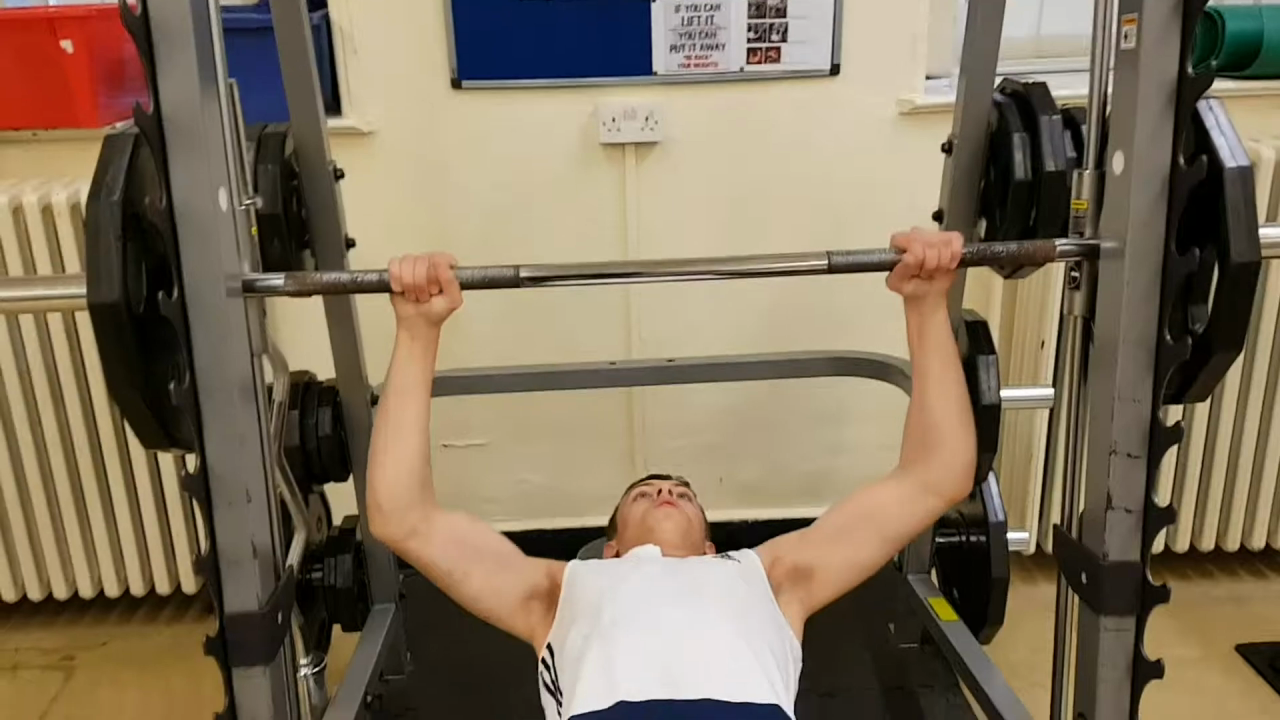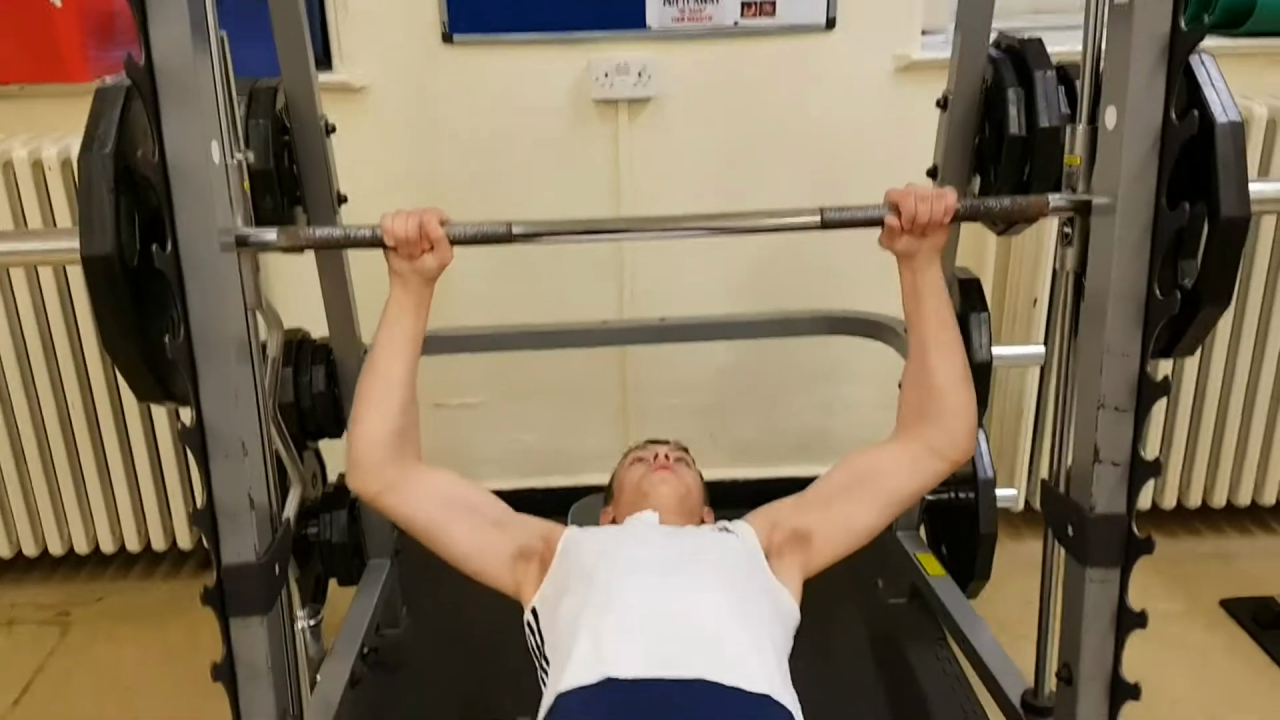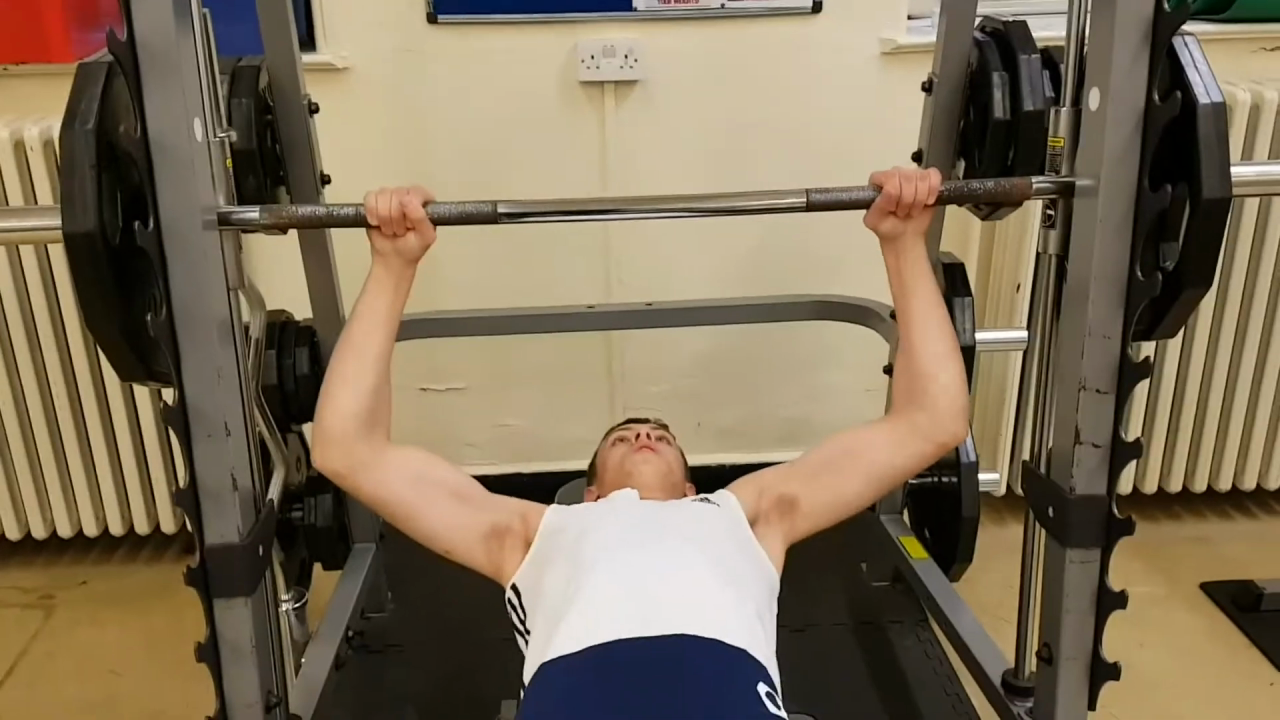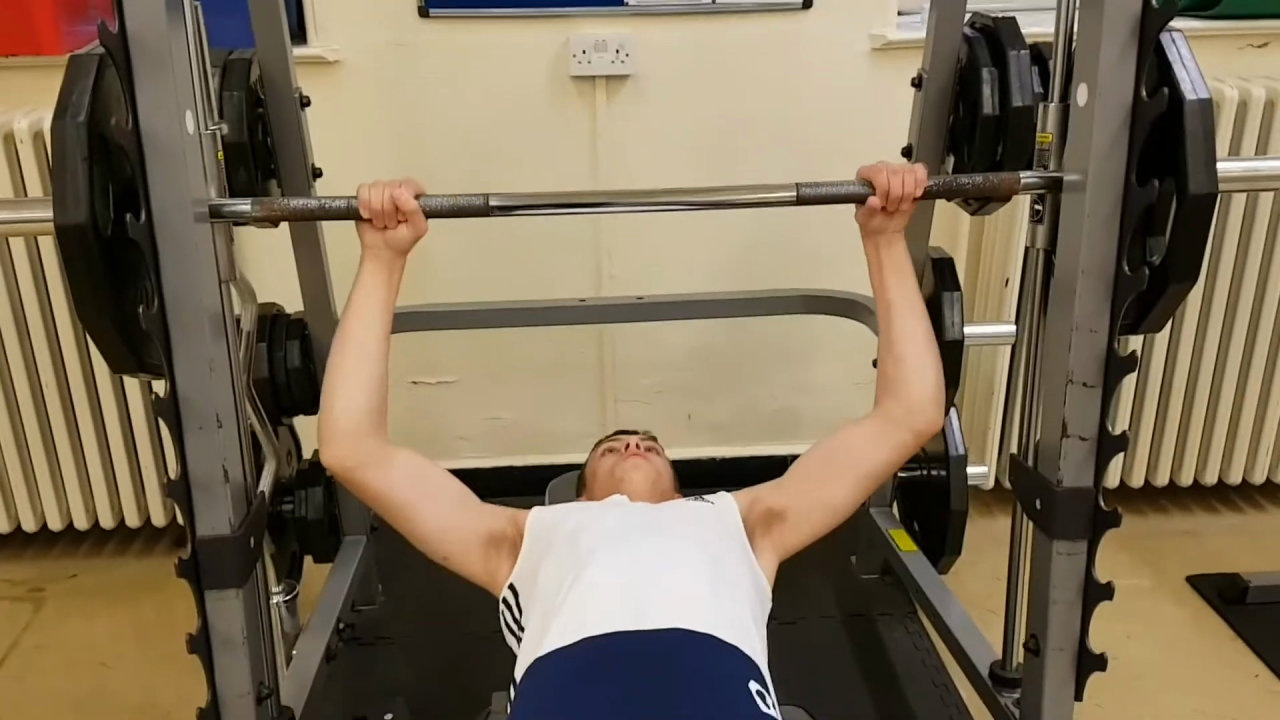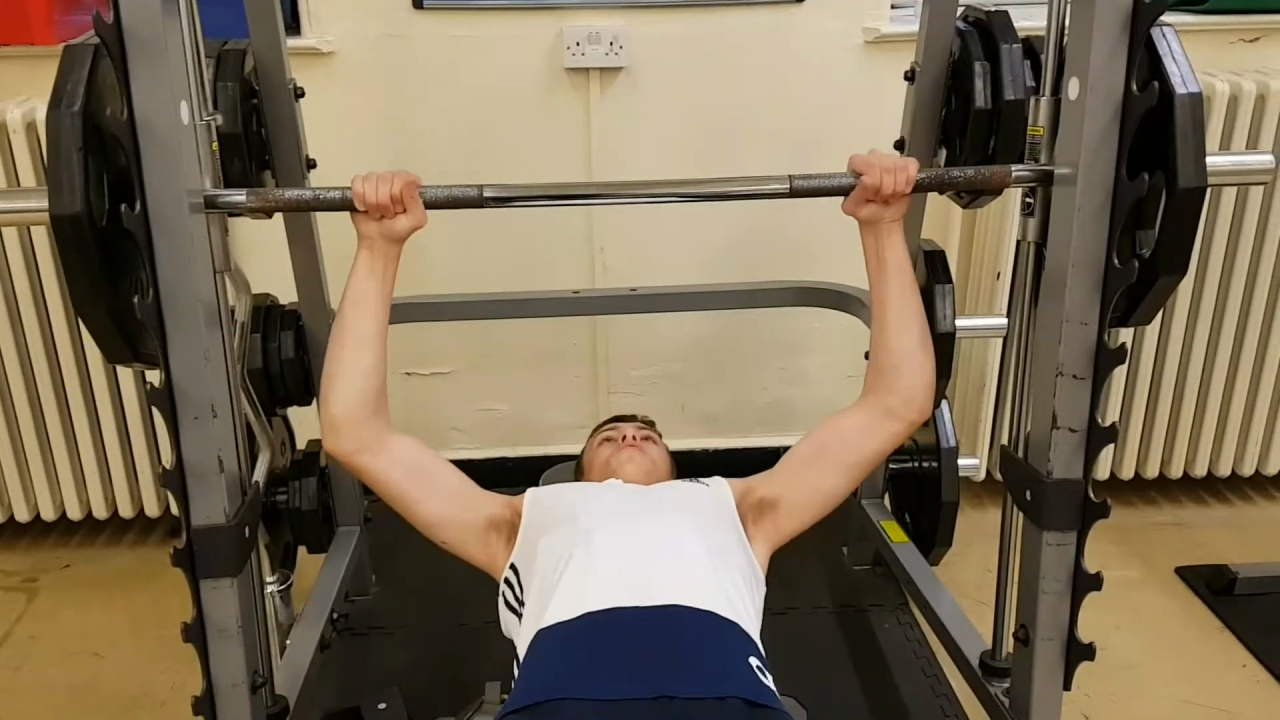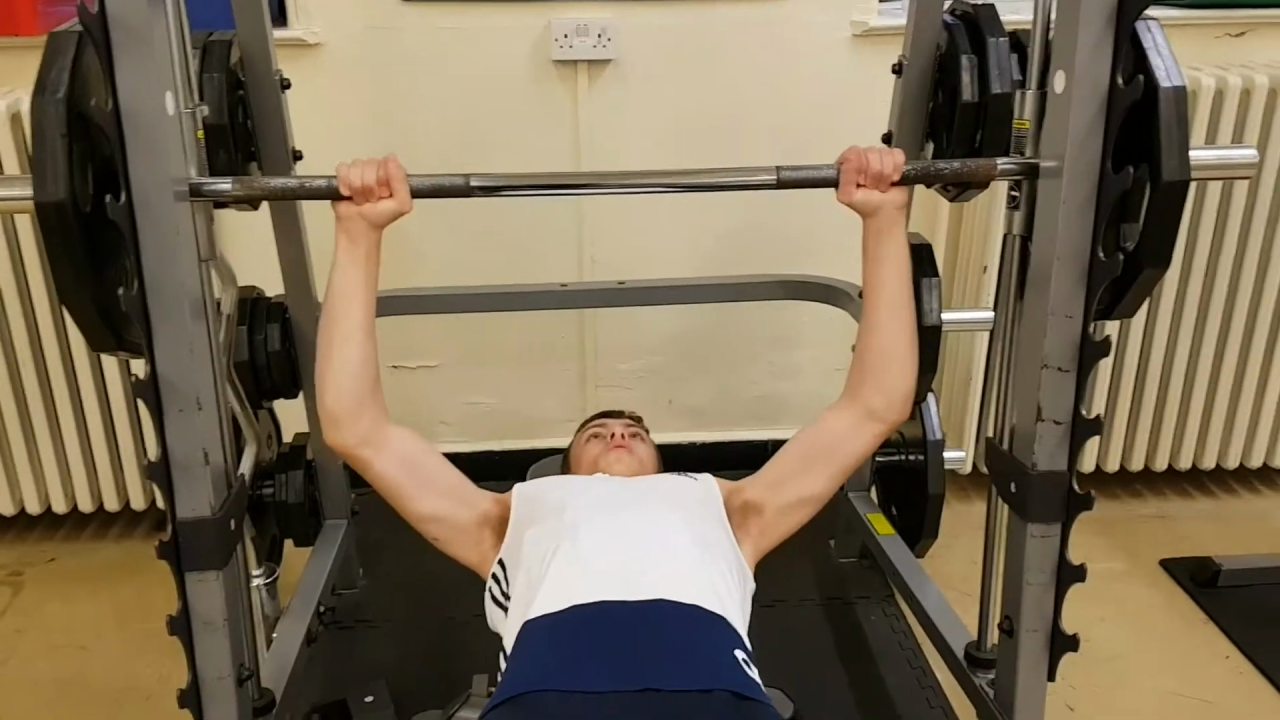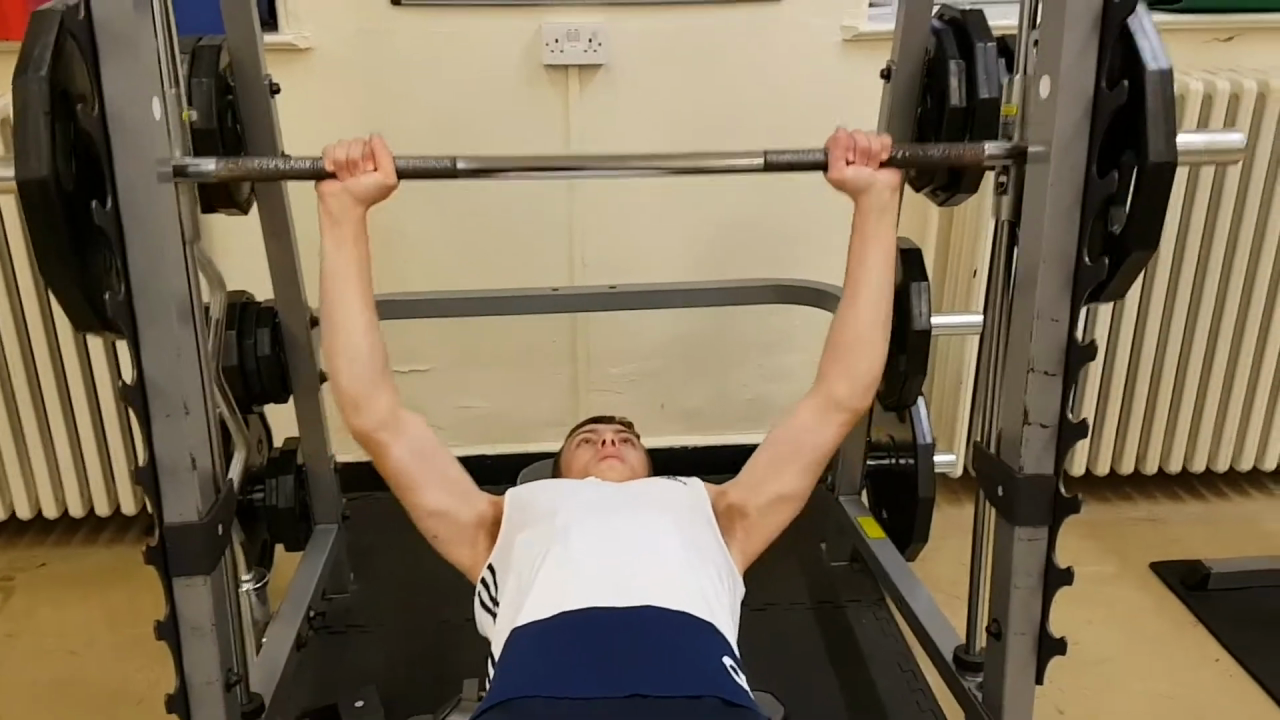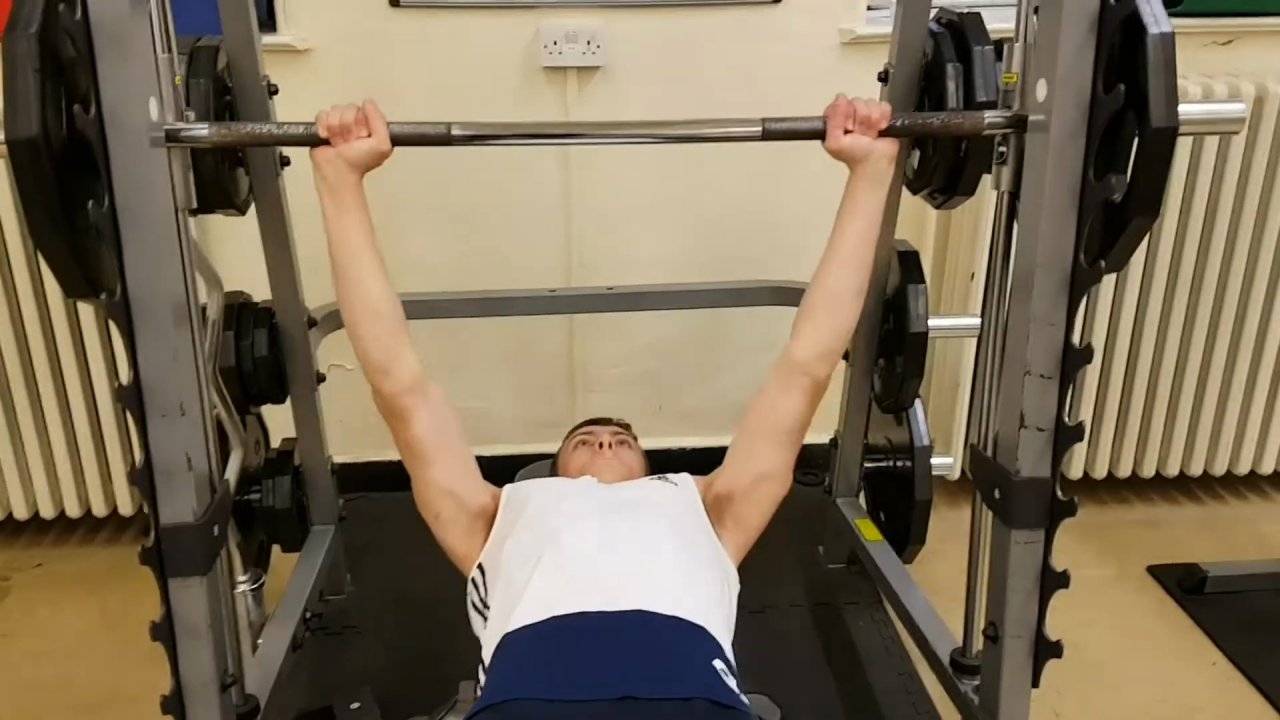
dt=0.3s
person 1, frame 1
left shoulder: (764, 576)
right shoulder: (566, 590)
left elbow: (935, 478)
right elbow: (402, 515)
left wrist: (927, 304)
right wrist: (418, 328)
person 1, frame 2
left shoulder: (762, 545)
right shoulder: (557, 554)
left elbow: (937, 442)
right elbow: (381, 469)
left wrist: (919, 262)
right wrist: (412, 285)
person 1, frame 3
left shoulder: (744, 513)
right shoulder: (538, 530)
left elbow: (933, 422)
right elbow: (346, 448)
left wrist: (904, 244)
right wrist: (393, 263)
person 1, frame 4
left shoulder: (736, 521)
right shoulder: (530, 535)
left elbow: (910, 415)
right elbow: (352, 447)
left wrist: (884, 239)
right wrist: (383, 256)
person 1, frame 5
left shoulder: (733, 507)
right shoulder: (528, 517)
left elbow: (896, 405)
right elbow: (355, 433)
left wrist: (884, 227)
right wrist: (379, 244)
person 1, frame 6
left shoulder: (718, 504)
right shoulder: (516, 513)
left elbow: (876, 405)
right elbow: (353, 426)
left wrist: (883, 217)
right wrist: (359, 231)
person 1, frame 7
left shoulder: (707, 510)
right shoulder: (510, 518)
left elbow: (842, 394)
right elbow: (371, 409)
left wrist: (875, 201)
right wrist: (344, 209)
person 1, frame 8
left shoulder: (701, 507)
right shoulder: (502, 516)
left elbow: (805, 366)
right elbow: (400, 381)
left wrist: (869, 169)
right wrist: (341, 175)
